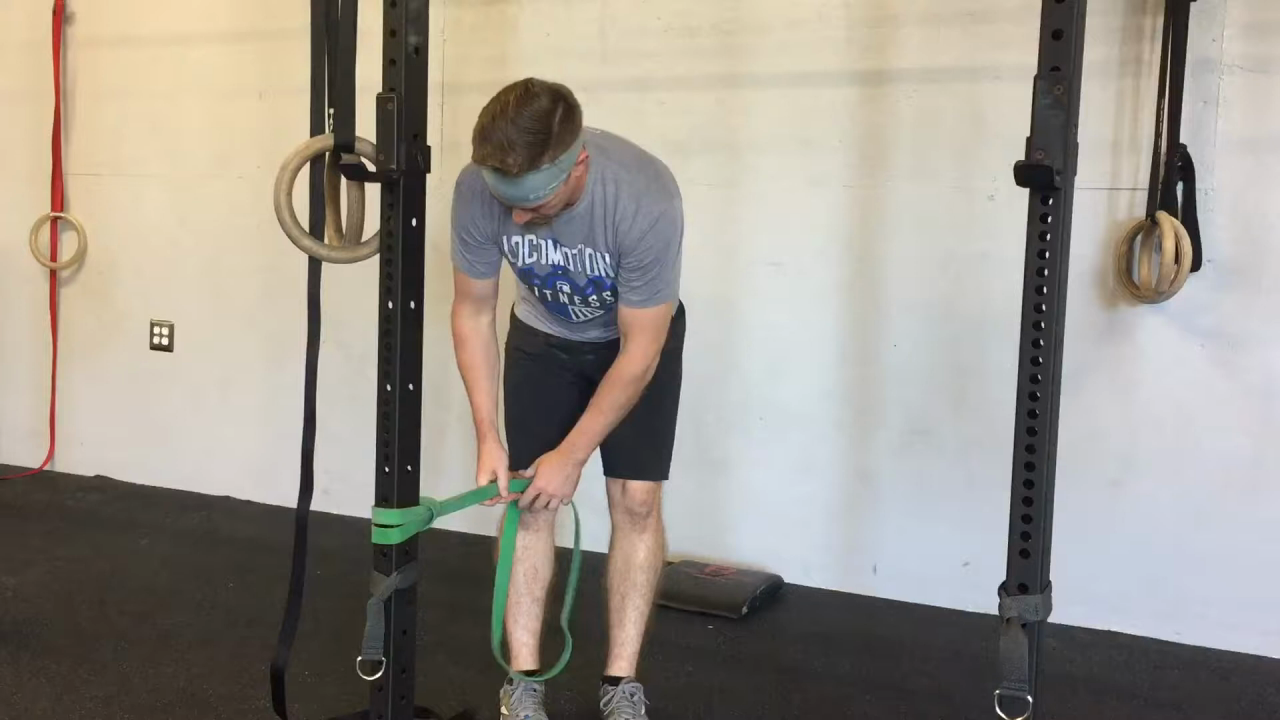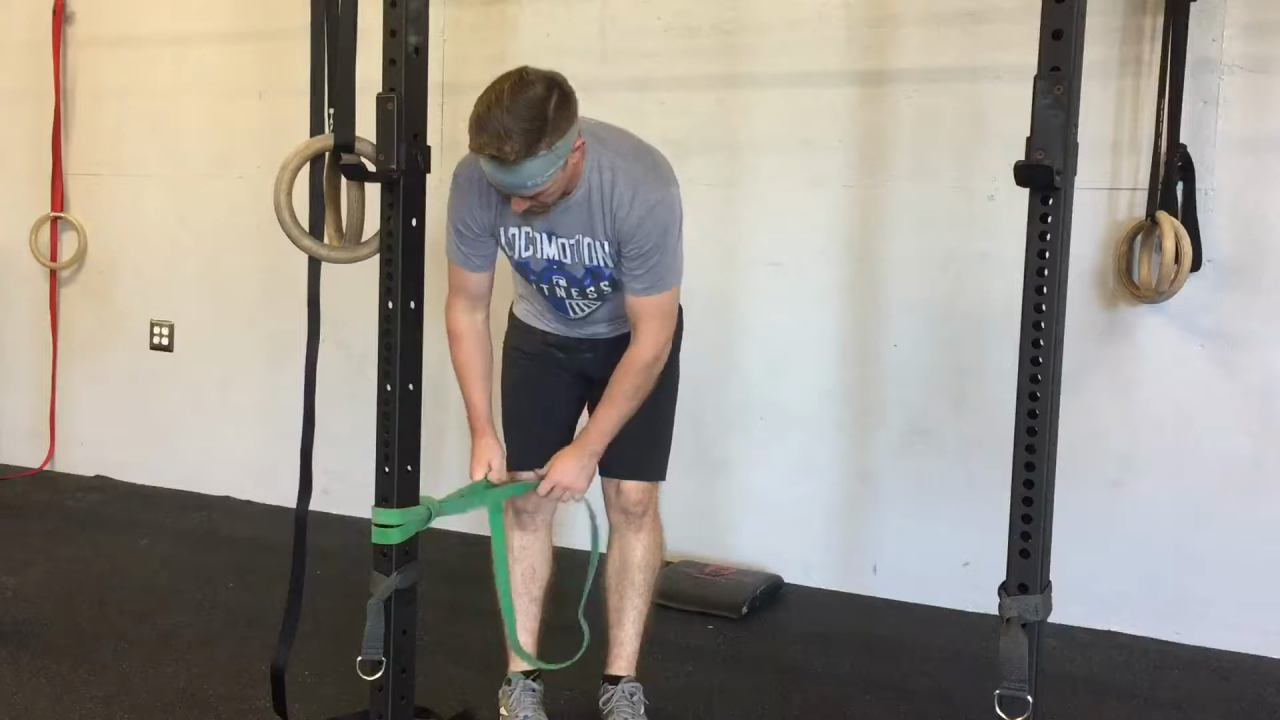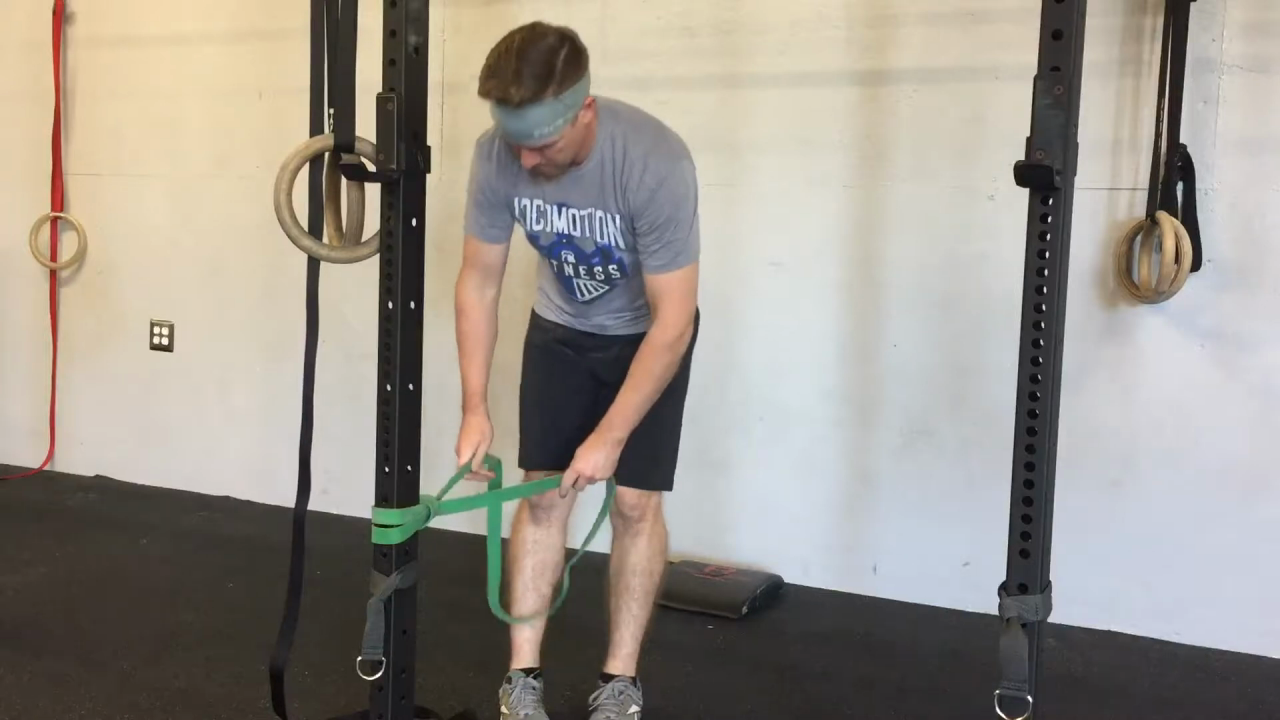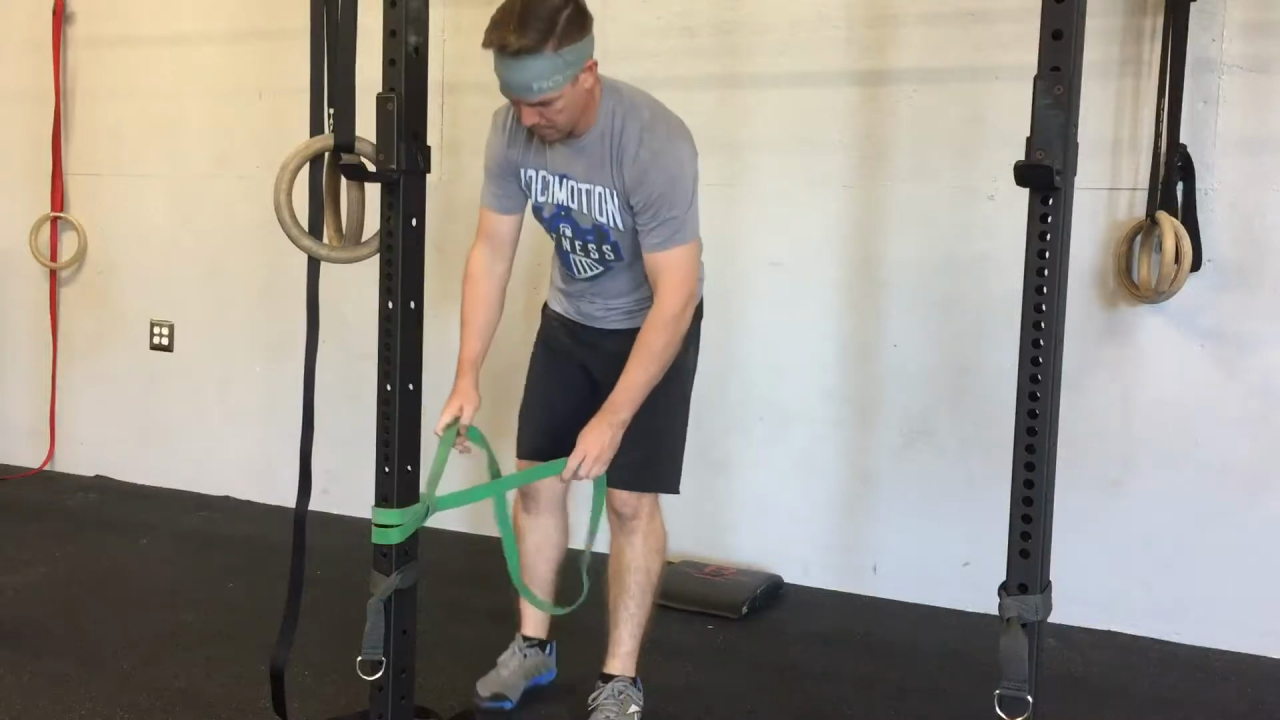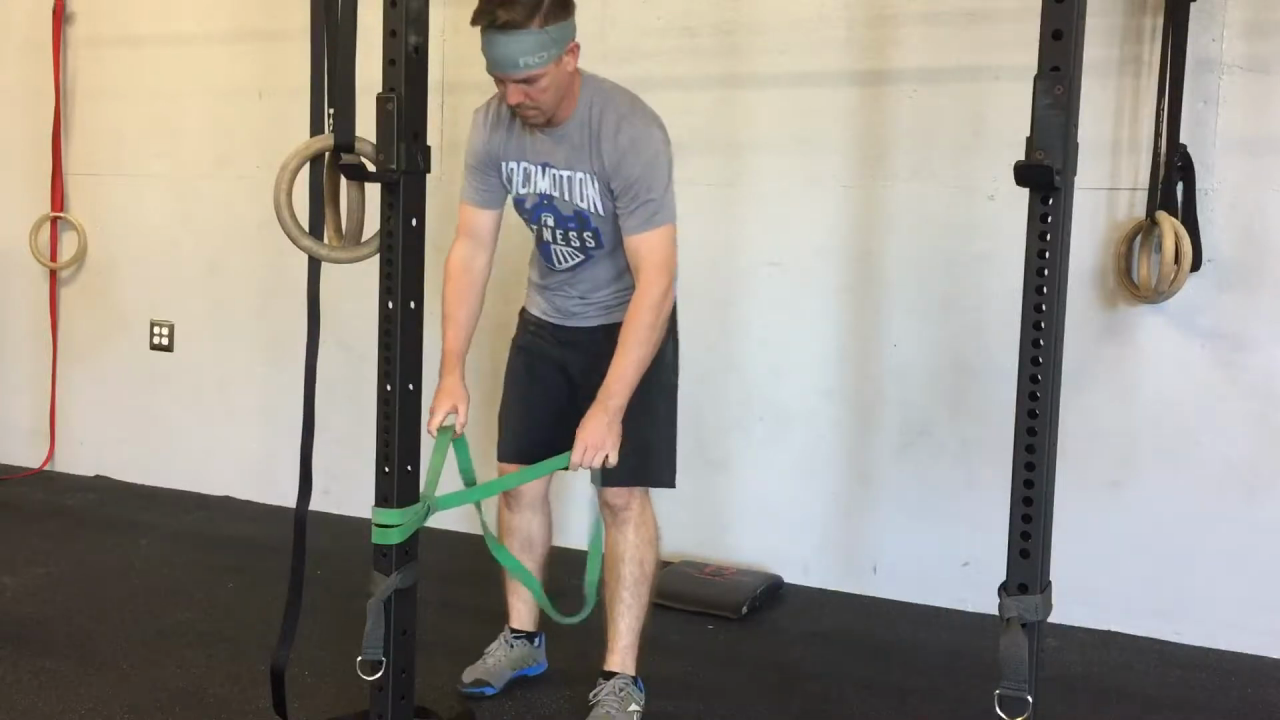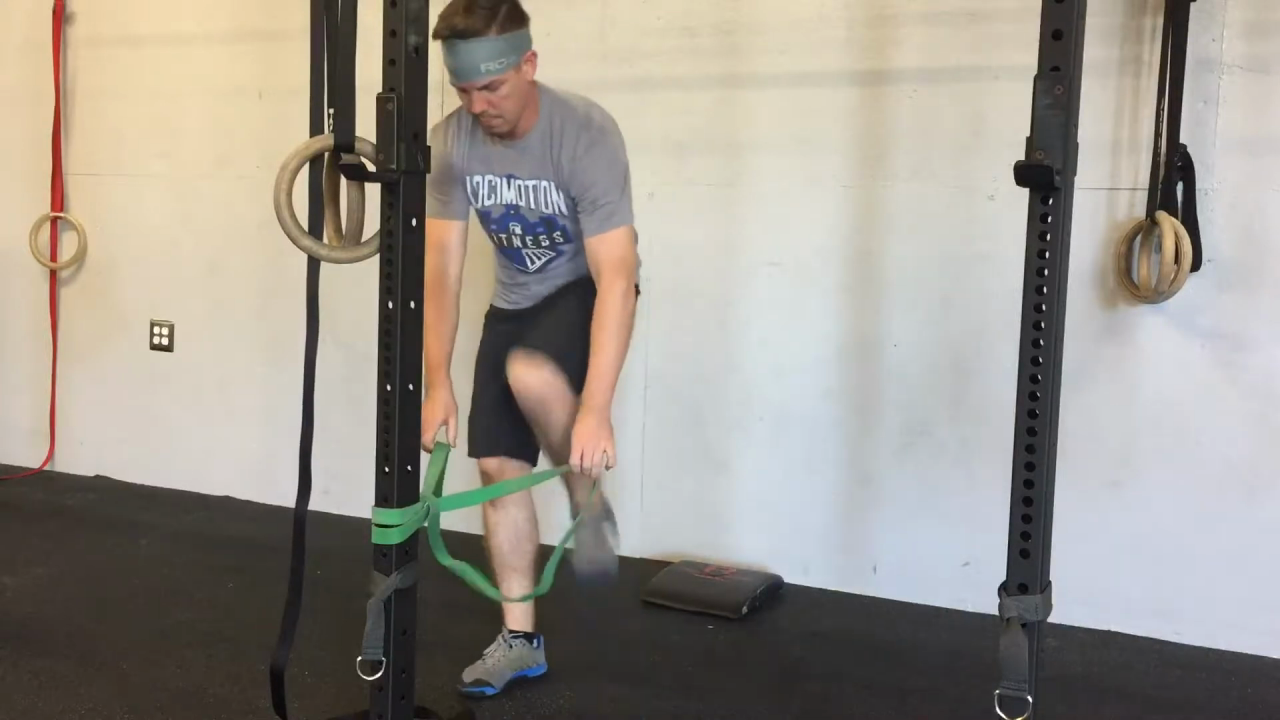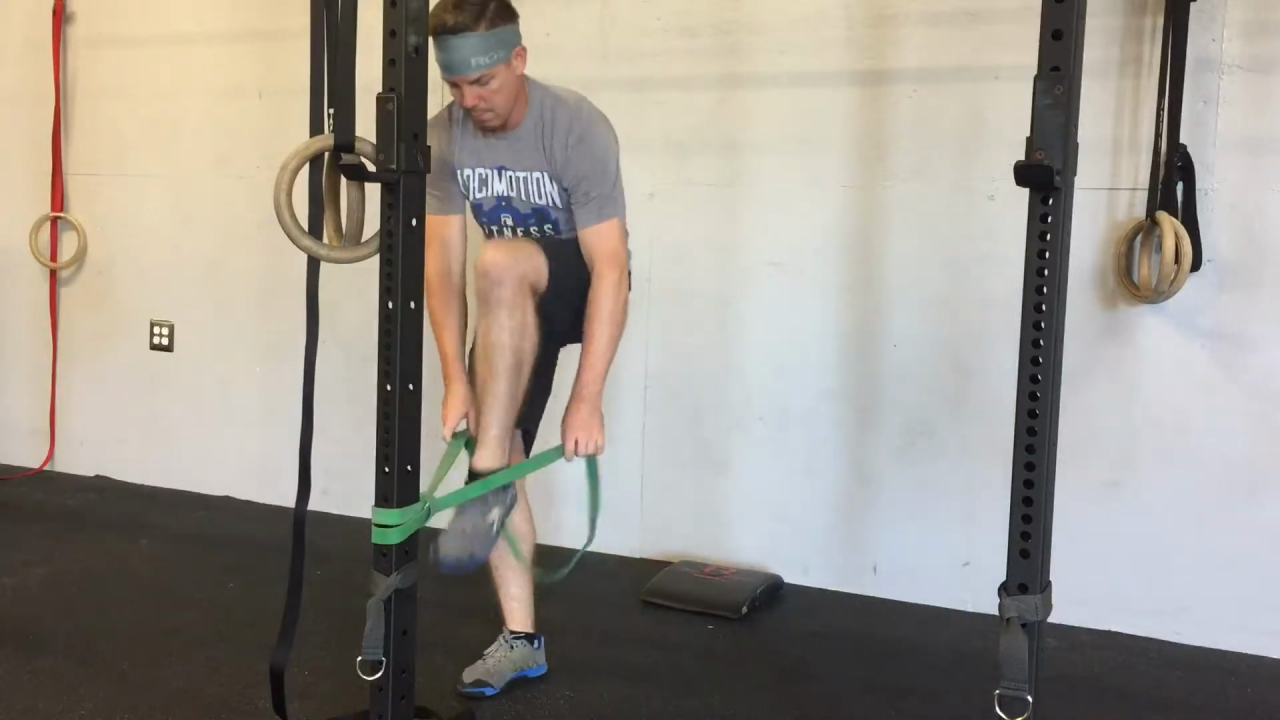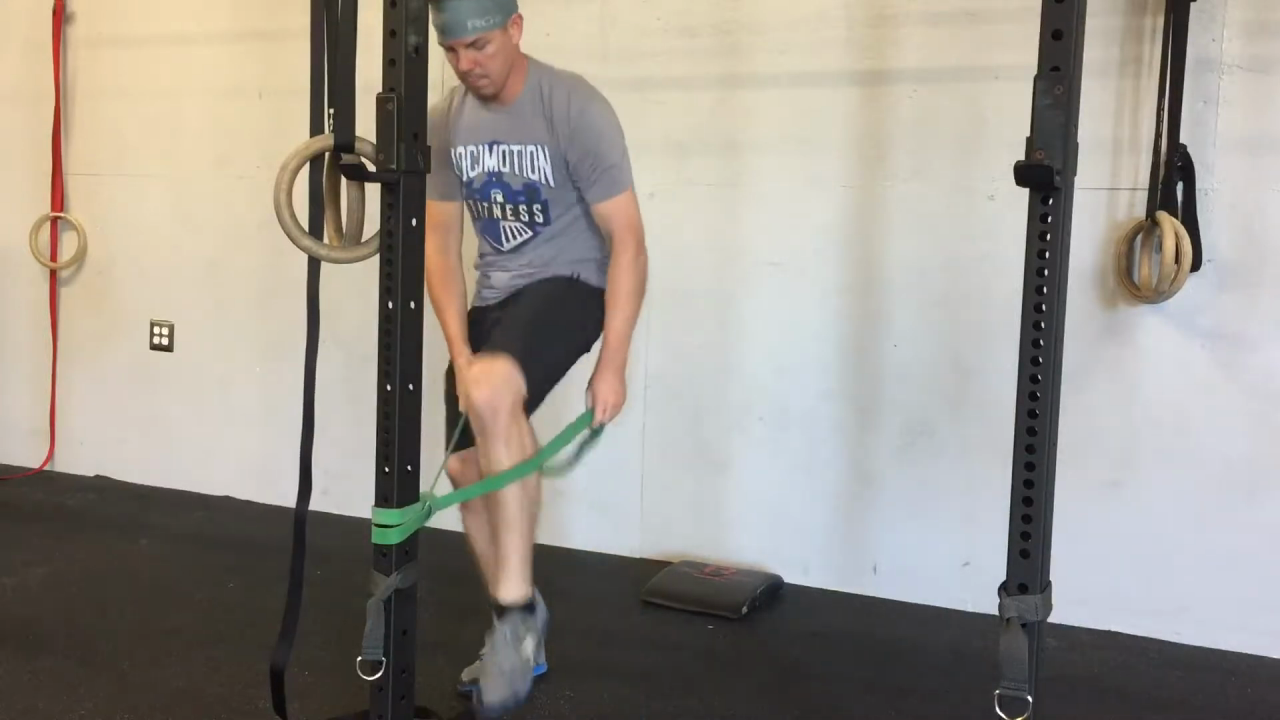
dt=0.3s
person 1, frame 1
left shoulder: (645, 198)
right shoulder: (478, 189)
left elbow: (639, 352)
right elbow: (473, 311)
left wrist: (571, 454)
right wrist: (489, 438)
left hip: (635, 335)
right hip: (542, 335)
left knee: (635, 498)
right knee: (525, 499)
person 1, frame 2
left shoulder: (642, 187)
right shoulder: (475, 181)
left elbow: (651, 341)
right elbow: (467, 308)
left wrist: (588, 447)
right wrist: (483, 433)
left hip: (633, 335)
right hip: (541, 335)
left knee: (632, 498)
right knee: (526, 495)
person 1, frame 3
left shoulder: (656, 162)
right shoulder: (497, 153)
left elbow: (674, 321)
right elbow: (479, 281)
left wrist: (609, 437)
right wrist: (474, 407)
left hip: (645, 336)
right hip: (559, 331)
left knee: (635, 502)
right knee: (541, 495)
person 1, frame 4
left shoulder: (656, 142)
right shoulder: (511, 131)
left elbow: (675, 300)
right elbow: (490, 253)
left wrist: (611, 421)
right wrist: (466, 377)
left hip: (652, 327)
right hip: (569, 322)
left knee: (631, 502)
right knee: (538, 484)
right ankle: (532, 646)
person 1, frame 5
left shoulder: (629, 130)
right shoulder: (491, 128)
left elbow: (655, 280)
right elbow: (472, 249)
left wrist: (608, 407)
right wrist: (451, 370)
left hip: (624, 324)
right hip: (545, 320)
left knee: (623, 490)
right knee: (517, 475)
right ankle: (523, 636)
person 1, frame 6
left shoulder: (586, 136)
right shoulder: (450, 141)
left elbow: (615, 279)
right elbow: (441, 266)
left wrist: (595, 410)
right wrist: (437, 384)
left hip: (587, 294)
right hip: (514, 305)
left knee: (531, 379)
right knee: (498, 468)
left ankle: (591, 507)
right ankle: (520, 638)
person 1, frame 7
left shoulder: (577, 129)
right shoulder: (444, 137)
left elbow: (610, 271)
right elbow: (442, 261)
left wrist: (587, 402)
right wrist: (456, 381)
left hip: (575, 275)
right hip: (512, 301)
left knee: (498, 265)
right knee: (497, 459)
left ankle: (490, 479)
right ankle: (522, 639)
person 1, frame 8
left shoulder: (575, 108)
right shoulder: (445, 121)
left elbow: (625, 241)
right elbow: (441, 243)
left wrist: (613, 364)
right wrist: (460, 358)
left hip: (569, 289)
right hip: (497, 299)
left knee: (494, 397)
right knee: (468, 463)
left ankle: (517, 607)
right ankle: (520, 641)
